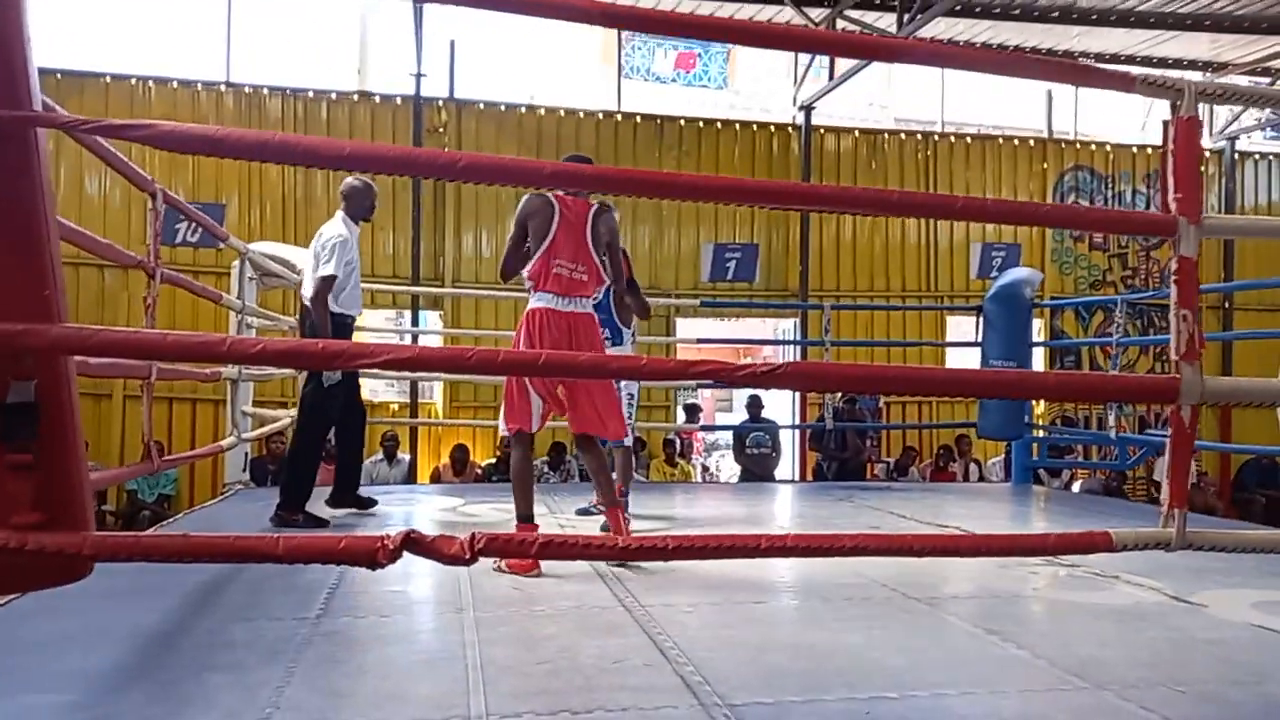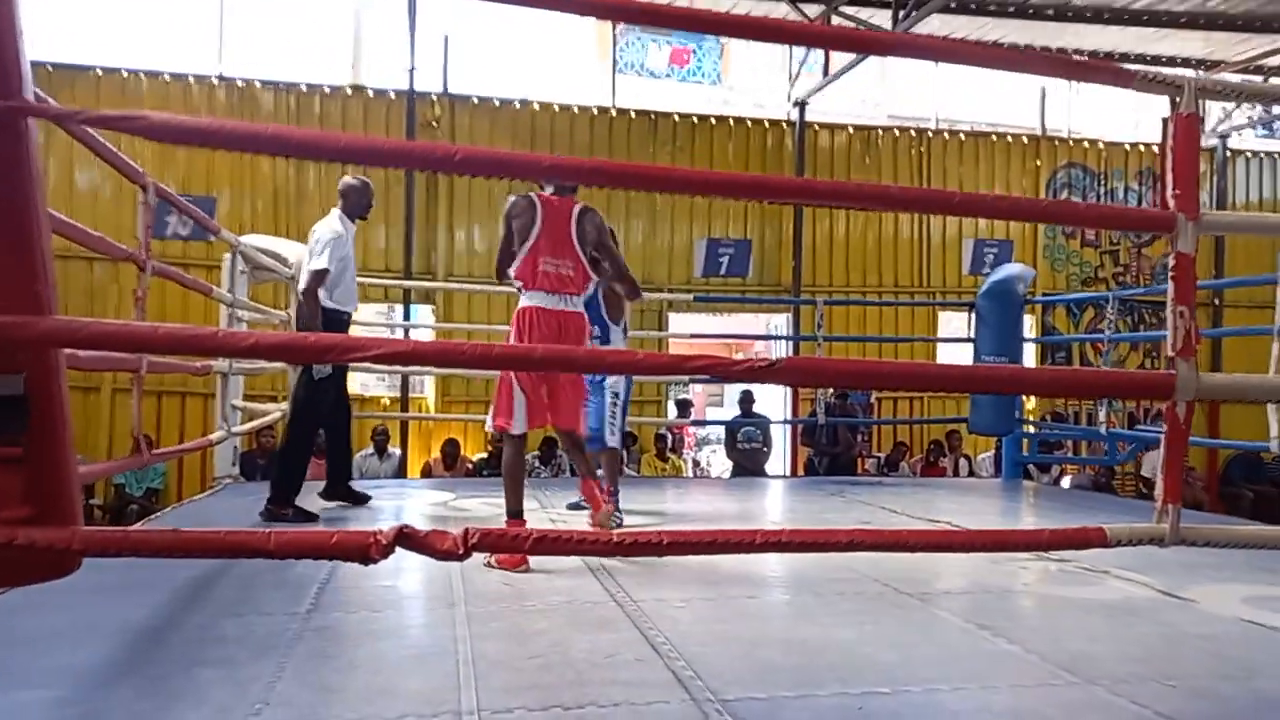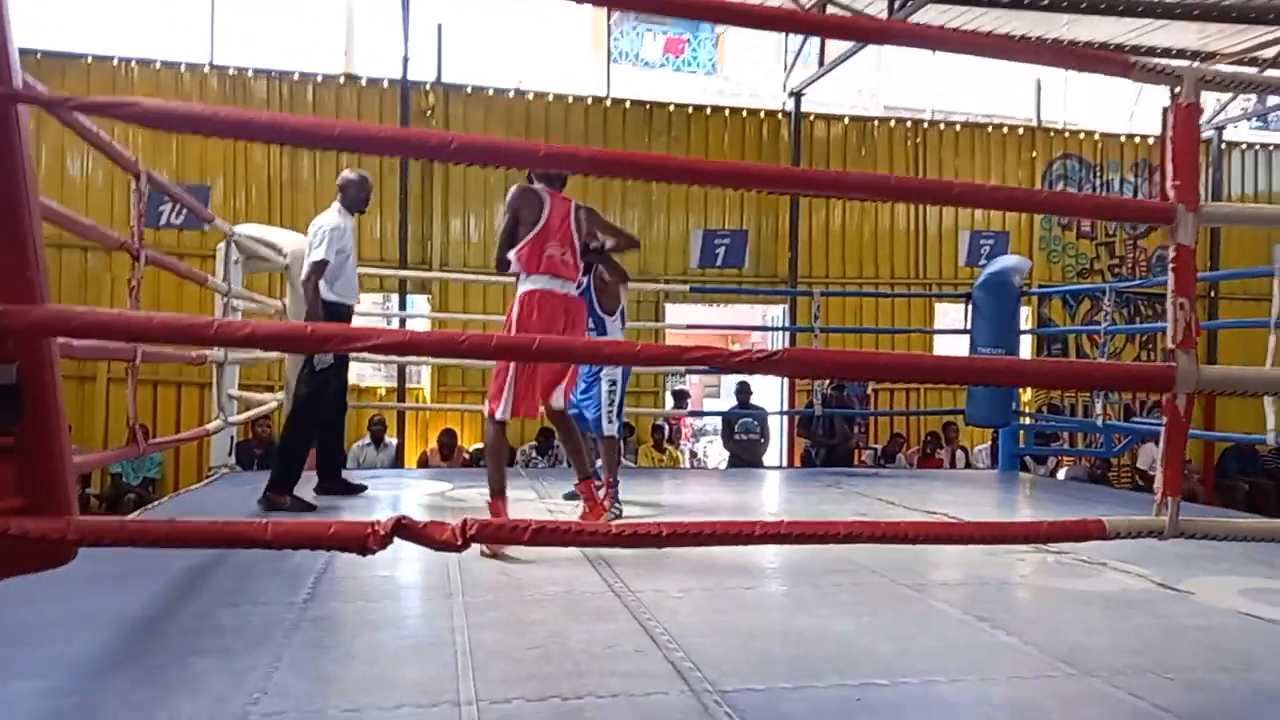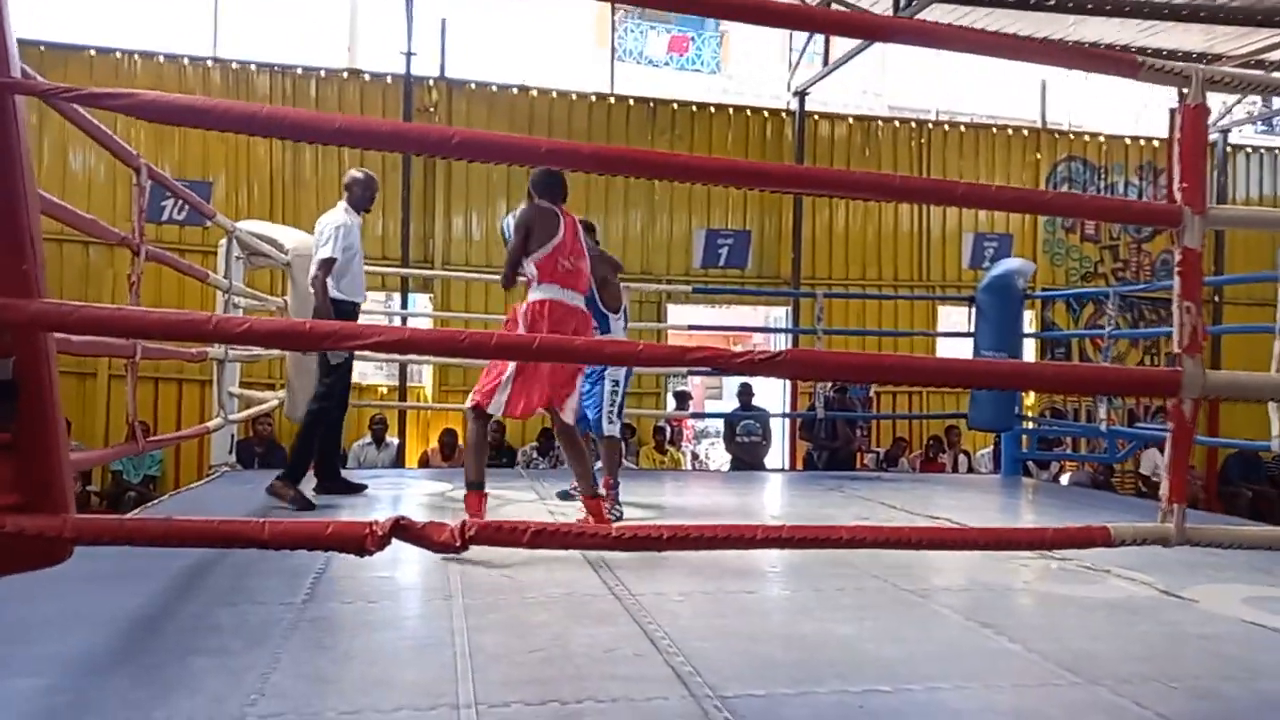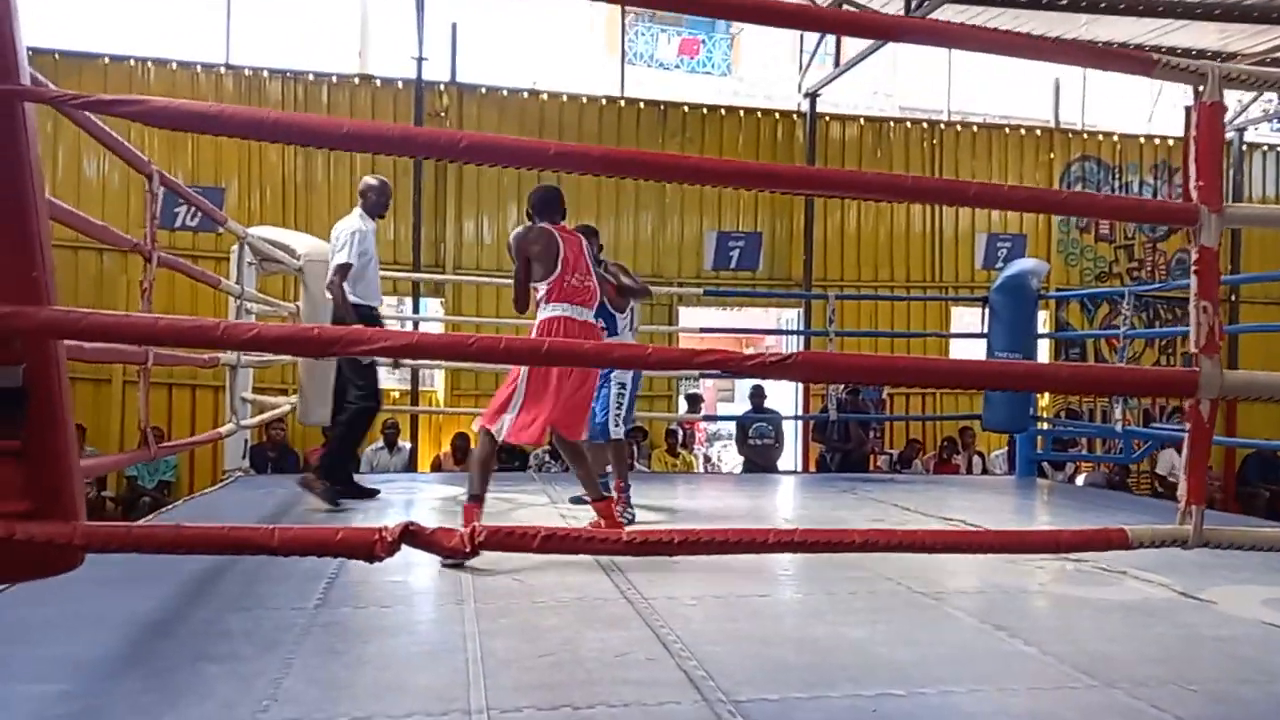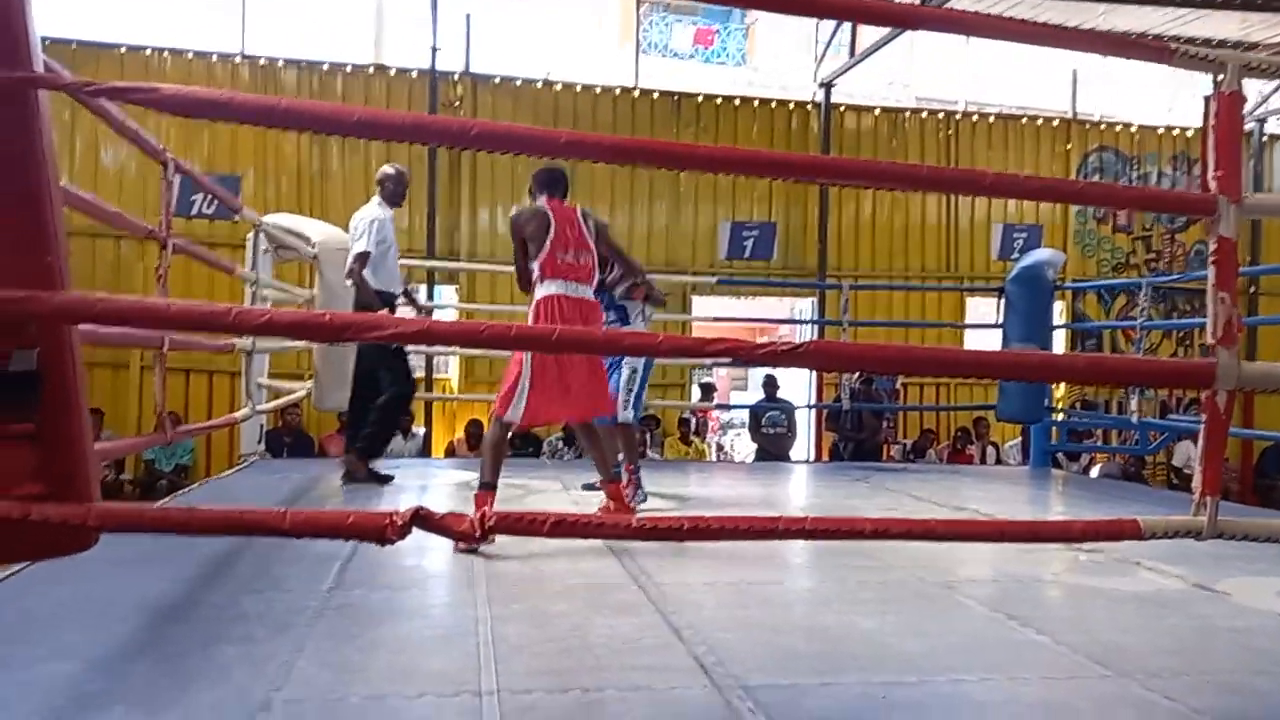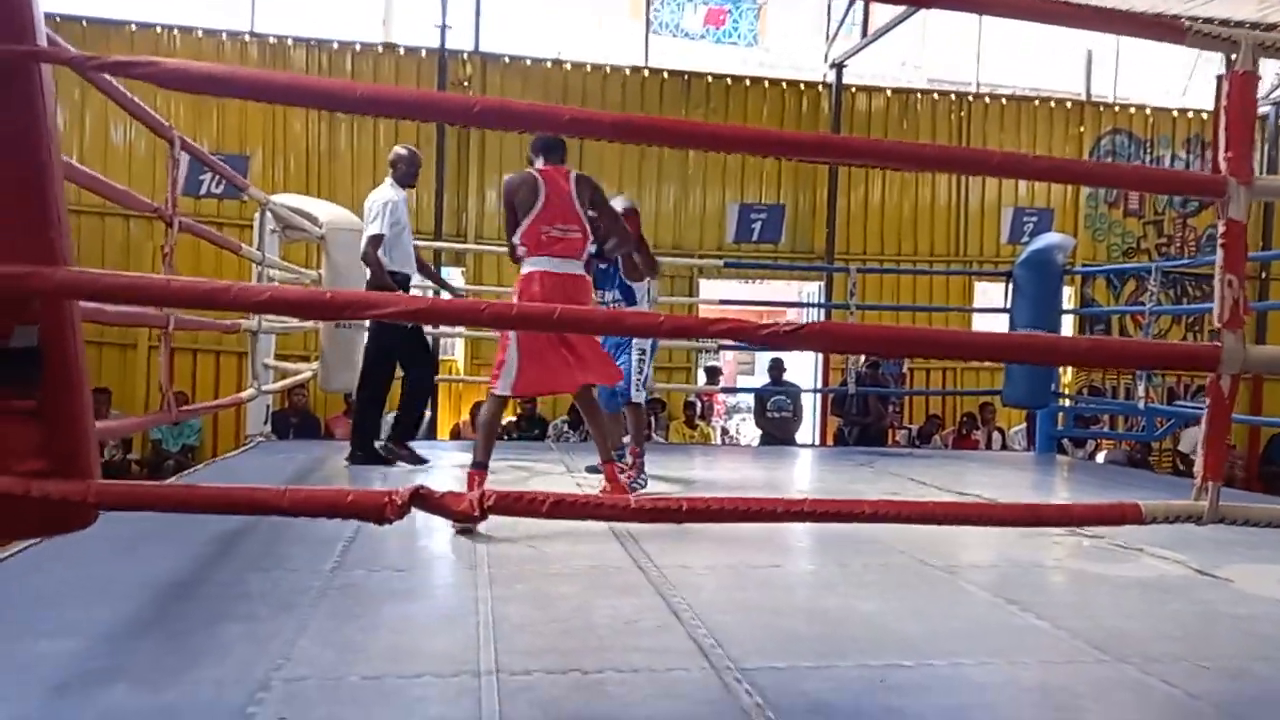
dt=0.1s
person 1, frame 1
left shoulder: (535, 204)
right shoulder: (604, 216)
left elbow: (510, 271)
right elbow: (627, 286)
left hip: (541, 322)
right hip: (584, 326)
left knee: (523, 433)
right knee: (587, 436)
right ankle: (617, 524)
person 1, frame 2
left shoulder: (521, 205)
right shoulder: (588, 217)
left elbow: (502, 272)
right elbow: (628, 287)
right wrist: (604, 270)
left hip: (534, 318)
right hip: (573, 323)
left knee: (513, 431)
right knee: (567, 427)
right ankle: (593, 491)
person 1, frame 3
left shoulder: (522, 195)
right shoulder: (580, 212)
left elbow: (501, 262)
right elbow: (628, 242)
right wrist: (603, 246)
left hip: (536, 304)
right hip: (572, 309)
left knee: (500, 414)
right knee: (556, 409)
left ankle: (498, 514)
right ankle: (592, 501)
person 1, frame 4
left shoulder: (531, 213)
right shoulder: (577, 229)
left elbow: (507, 278)
left hip: (542, 312)
right hip: (577, 322)
left knee: (479, 408)
right knee: (562, 420)
left ankle: (474, 508)
right ankle: (596, 513)
person 1, frame 5
left shoulder: (526, 237)
right shoulder: (584, 243)
left elbow: (520, 304)
right elbow: (627, 291)
left hip: (552, 330)
right hip: (587, 336)
left knee: (491, 429)
right knee: (566, 434)
left ankle: (472, 523)
right ankle: (607, 515)
person 1, frame 6
left shoulder: (523, 217)
right shoulder: (589, 221)
left elbow: (525, 283)
right elbow: (631, 269)
left hip: (551, 309)
right hip: (587, 312)
left knee: (506, 414)
right knee: (582, 414)
left ankle: (483, 510)
right ankle: (617, 498)
person 1, frame 7
left shoulder: (515, 183)
right shoulder: (583, 184)
left elbow: (513, 246)
right elbow: (622, 239)
right wrist: (595, 251)
left hip: (534, 284)
right hip: (576, 286)
left knee: (500, 390)
right knee: (584, 387)
left ankle: (476, 492)
right ankle: (614, 480)
person 2, frame 1
left shoulder: (345, 234)
right shoulder: (338, 235)
right elbow: (318, 296)
left hip: (338, 330)
right hip: (330, 330)
left knee: (351, 416)
right knee: (316, 421)
left ankle: (345, 489)
right ankle: (289, 507)
person 2, frame 2
left shoulder: (341, 231)
right shoulder: (333, 232)
right elbow: (310, 289)
left hip: (333, 325)
right hip: (325, 325)
left knee: (337, 412)
right knee: (309, 415)
left ankle: (338, 483)
right ankle: (280, 501)
person 2, frame 3
left shoulder: (343, 226)
right shoulder: (332, 225)
right elbow: (311, 280)
left hip: (336, 318)
right hip: (328, 318)
left knee: (332, 402)
right knee: (311, 404)
left ankle: (329, 476)
right ankle: (279, 488)
person 2, frame 4
left shoulder: (350, 224)
right shoulder: (338, 223)
right elbow: (320, 278)
right wrist: (329, 324)
left hip: (344, 315)
right hip: (336, 315)
left knee: (336, 400)
right knee: (327, 399)
left ankle: (328, 475)
right ankle: (287, 479)
person 2, frame 5
left shoulder: (364, 230)
right shoulder: (354, 229)
right elbow: (336, 283)
left wrist: (380, 327)
right wrist: (356, 326)
left hip: (358, 322)
right hip: (350, 323)
left knee: (350, 400)
right knee: (364, 401)
left ankle: (339, 479)
right ankle: (322, 474)
person 2, frame 6
left shoulder: (383, 217)
right shoulder: (372, 217)
left elbow: (389, 276)
right elbow: (355, 270)
left wrist: (419, 308)
right wrist: (378, 311)
left hip: (377, 308)
right hip: (373, 309)
left knee: (368, 389)
right knee: (400, 384)
left ankle: (358, 457)
right ankle: (360, 453)
person 2, frame 7
left shoulder: (397, 200)
right shoulder: (385, 199)
left elbow: (411, 257)
right elbow: (368, 253)
left wrist: (448, 287)
right wrist: (394, 292)
left hip: (391, 291)
right hip: (389, 290)
left knee: (378, 371)
right knee: (421, 366)
left ankle: (363, 446)
right ankle: (399, 439)
person 3, frame 1
left shoulder: (619, 289)
left elbow: (645, 312)
left wrist: (627, 276)
left knee: (619, 437)
left ankle: (621, 506)
right ankle: (603, 497)
person 3, frame 2
left shoulder: (610, 284)
left hip: (611, 371)
right hip: (587, 370)
left knee: (605, 435)
right knee: (584, 435)
left ankle: (612, 504)
person 3, frame 3
left shoulder: (603, 275)
left elbow: (622, 278)
left hip: (609, 360)
right hip: (587, 362)
left knee: (604, 428)
right knee: (578, 422)
left ankle: (611, 497)
person 3, frame 4
left shoulder: (602, 272)
left elbow: (616, 268)
left wrist: (590, 250)
left hip: (611, 361)
left knee: (605, 424)
right knee: (577, 422)
left ankle: (611, 497)
person 3, frame 5
left shoulder: (613, 271)
left elbow: (640, 290)
left hip: (621, 363)
left knee: (613, 428)
right knee: (591, 429)
left ankle: (623, 500)
right ankle: (598, 487)
person 3, frame 6
left shoulder: (623, 271)
left elbow: (657, 299)
left wrist: (641, 292)
left knee: (622, 413)
right knee: (603, 415)
left ankle: (634, 483)
right ankle: (611, 474)
person 3, frame 7
left shoulder: (630, 249)
left elbow: (654, 271)
left wrist: (636, 234)
left hip: (637, 333)
right hip: (611, 334)
left knee: (631, 395)
right knee: (608, 398)
left ankle: (637, 469)
right ankle: (618, 455)
